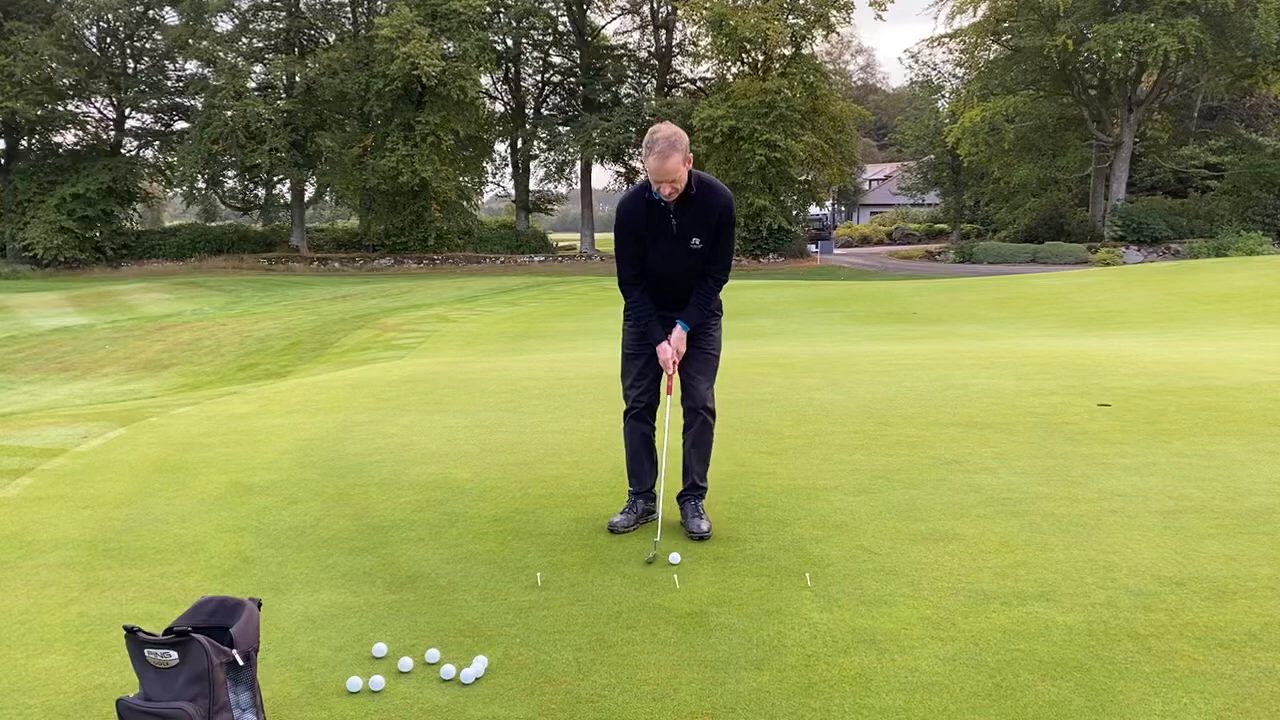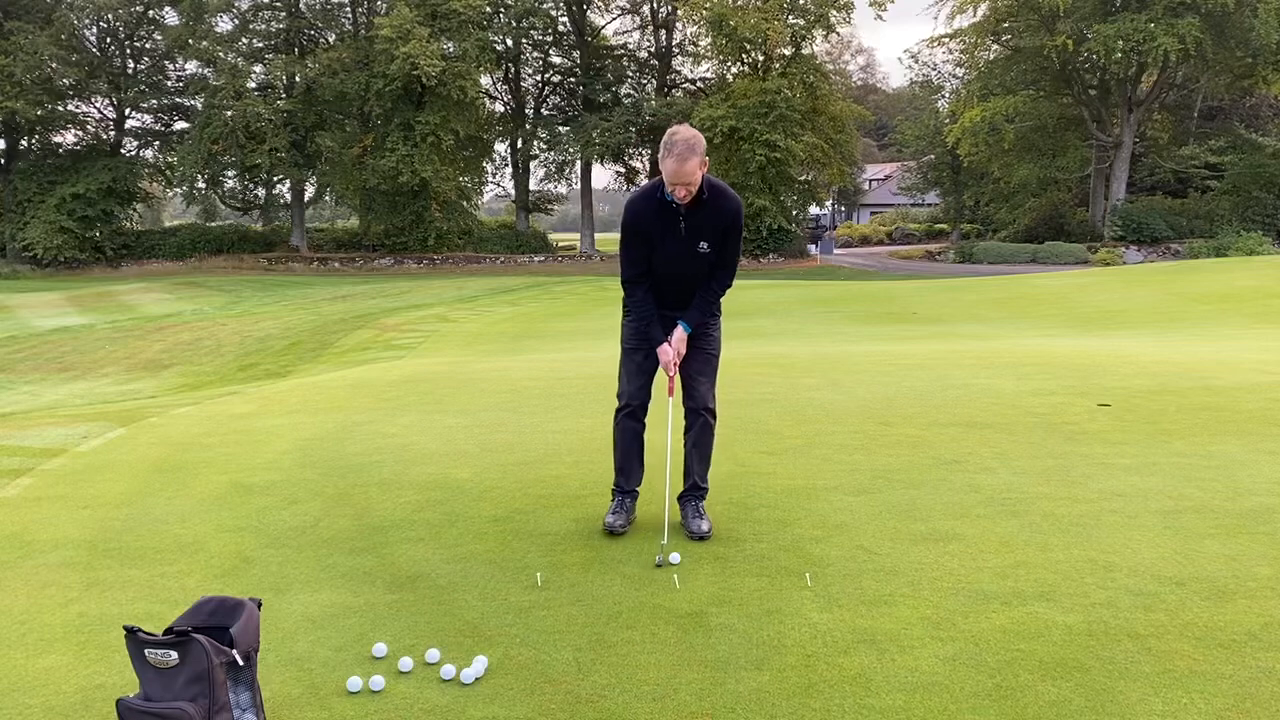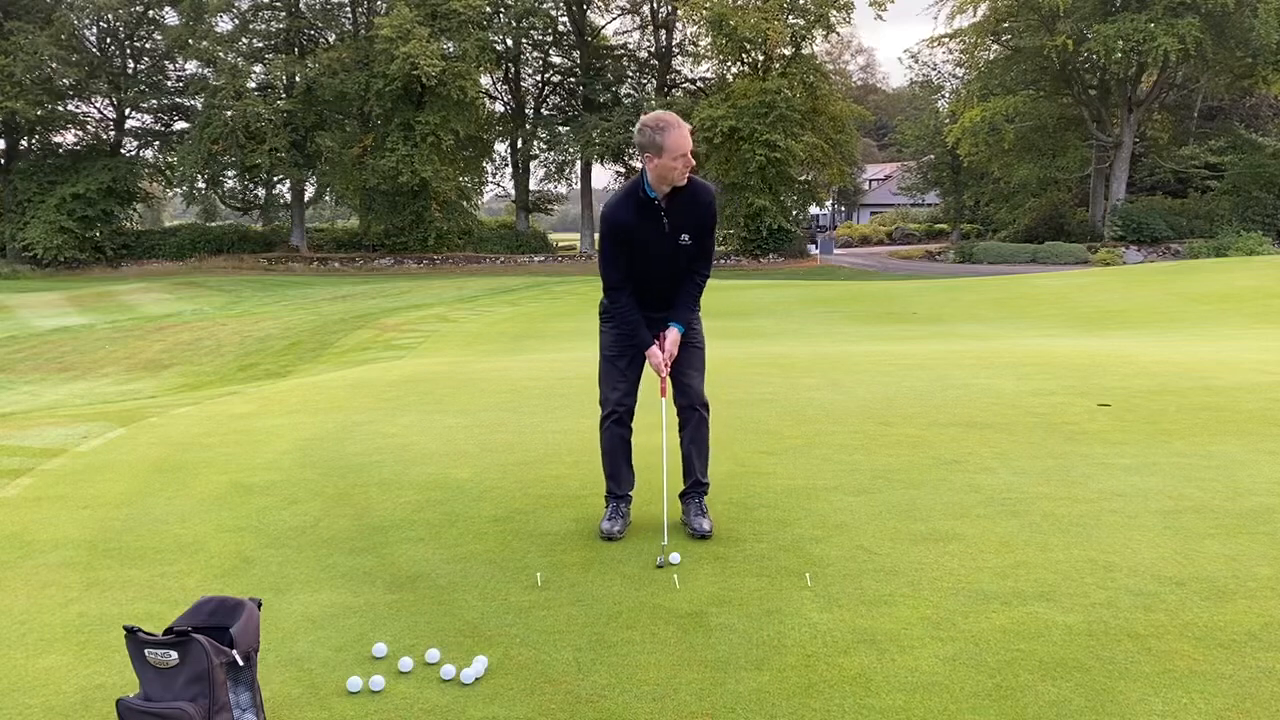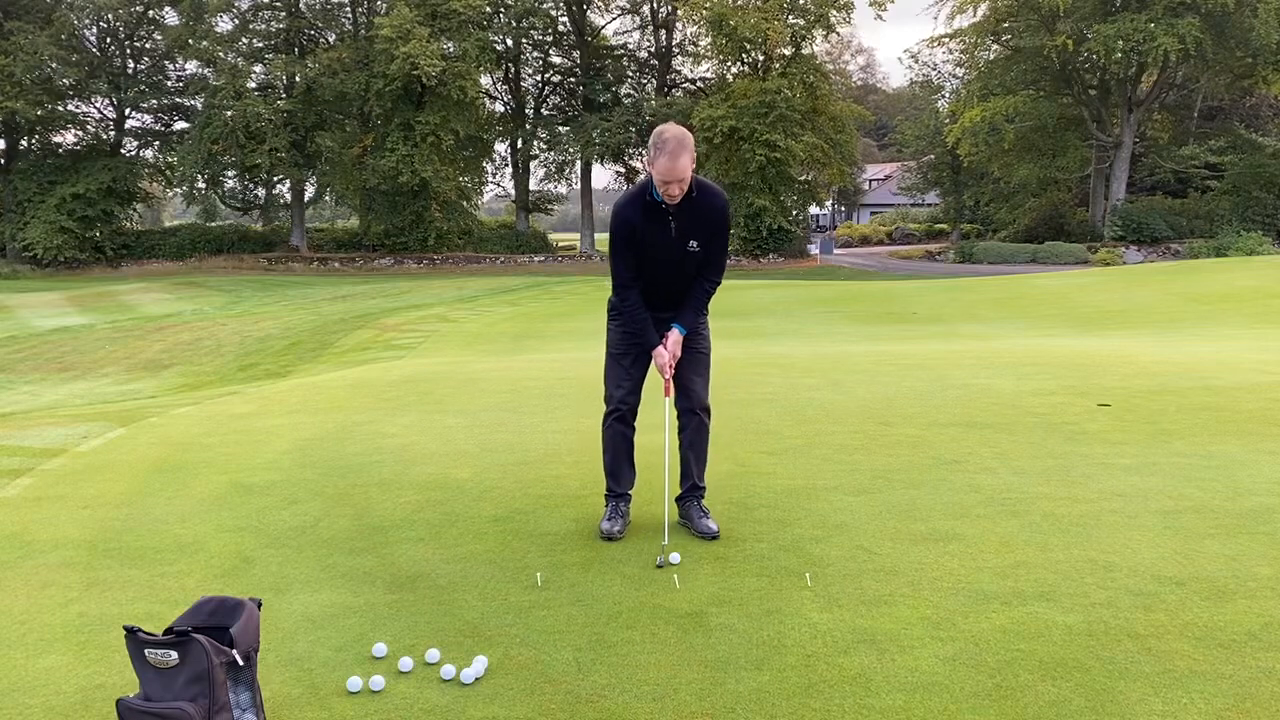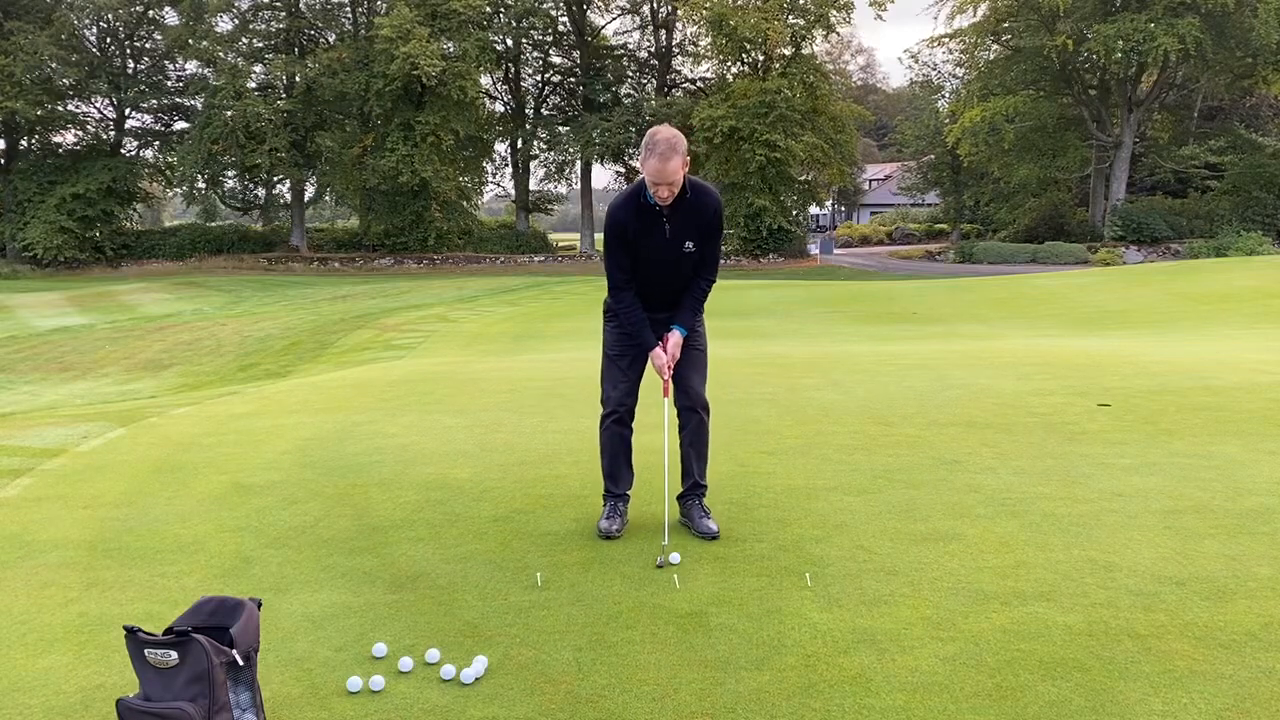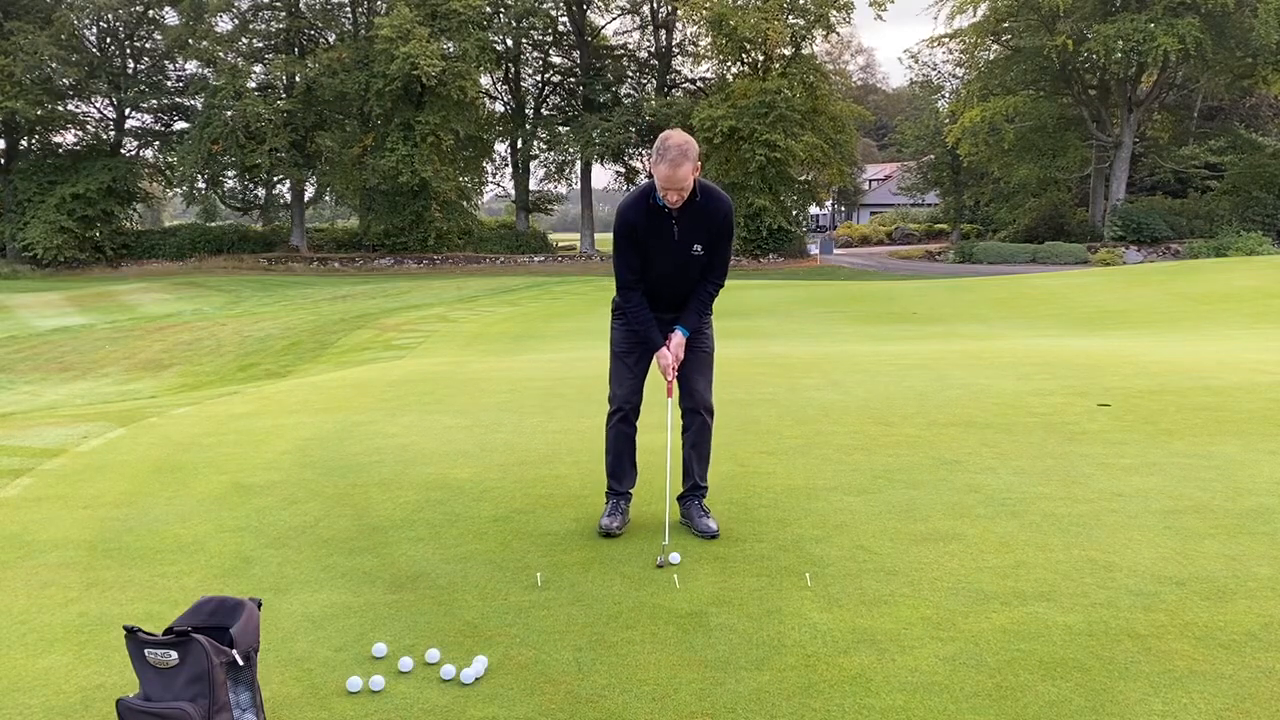
dt=0.4s
person 1, frame 1
left shoulder: (718, 199)
right shoulder: (631, 207)
left elbow: (717, 272)
right elbow: (630, 281)
left wrist: (684, 327)
right wrist: (657, 338)
left hip: (699, 317)
right hip: (645, 317)
left knee: (699, 406)
right knee: (638, 406)
left ankle: (693, 500)
right ankle: (641, 498)
person 1, frame 2
left shoulder: (727, 206)
right shoulder: (640, 205)
left elbow: (722, 276)
right elbow: (634, 281)
left wrist: (686, 328)
right wrist: (658, 340)
left hip: (700, 318)
right hip: (645, 315)
left knee: (701, 407)
right knee: (631, 402)
left ankle: (693, 500)
right ankle: (624, 496)
person 1, frame 3
left shoulder: (702, 197)
right shoulder: (619, 211)
left elbow: (700, 269)
right elbow: (615, 287)
left wrist: (676, 326)
right wrist: (646, 344)
left hip: (681, 315)
right hip: (625, 318)
left knee: (693, 403)
right knee: (616, 408)
left ankle: (694, 498)
right ankle: (618, 501)
person 1, frame 4
left shoulder: (714, 203)
right shoulder: (628, 209)
left elbow: (711, 275)
right elbow: (625, 285)
left wrist: (679, 329)
right wrist: (652, 343)
left hip: (688, 318)
right hip: (632, 318)
left knee: (695, 407)
right knee: (620, 406)
left ankle: (691, 501)
right ankle: (617, 501)
person 1, frame 5
left shoulder: (708, 203)
right shoulder: (622, 210)
left elbow: (706, 273)
right elbow: (620, 286)
left wrist: (679, 329)
right wrist: (649, 344)
left hip: (684, 317)
right hip: (628, 318)
left knee: (694, 404)
right knee: (617, 407)
left ankle: (693, 500)
right ankle: (615, 501)
person 1, frame 6
left shoulder: (718, 207)
right shoulder: (631, 210)
left elbow: (714, 277)
right elbow: (629, 286)
left wrist: (682, 330)
right wrist: (656, 344)
left hip: (691, 318)
right hip: (636, 317)
left knee: (698, 406)
right knee: (623, 405)
left ankle: (693, 501)
right ankle: (618, 499)
